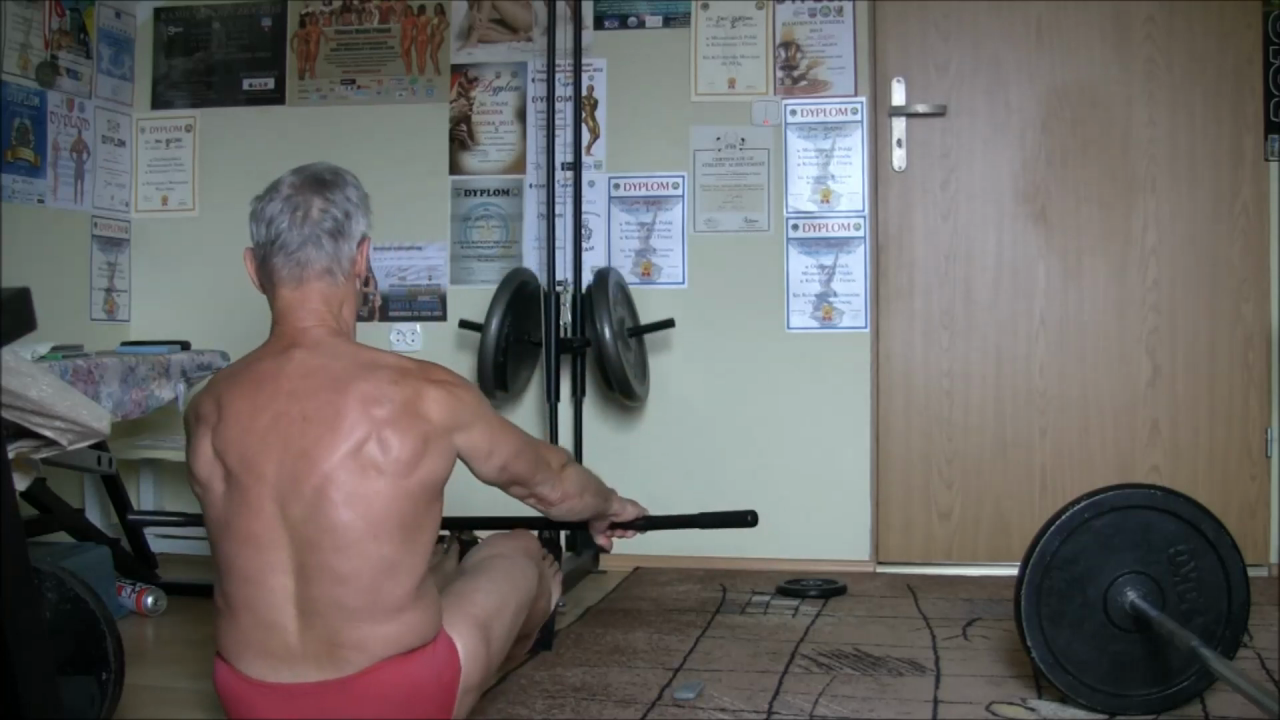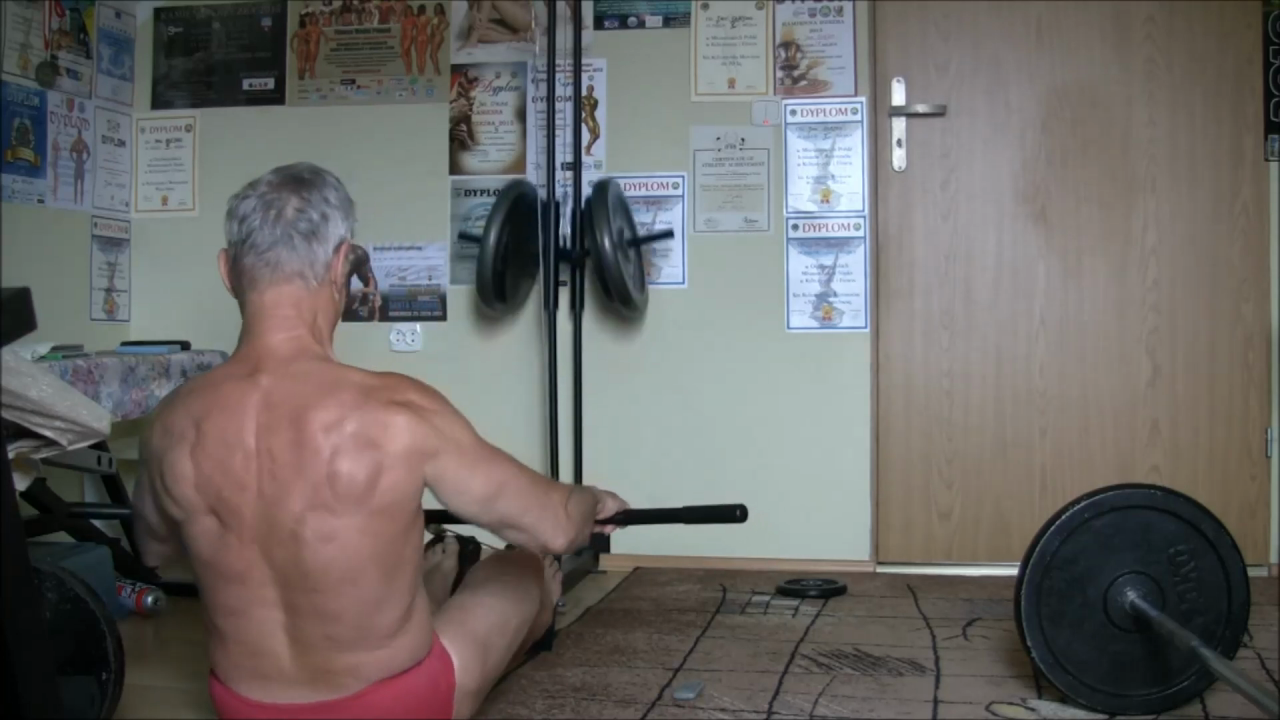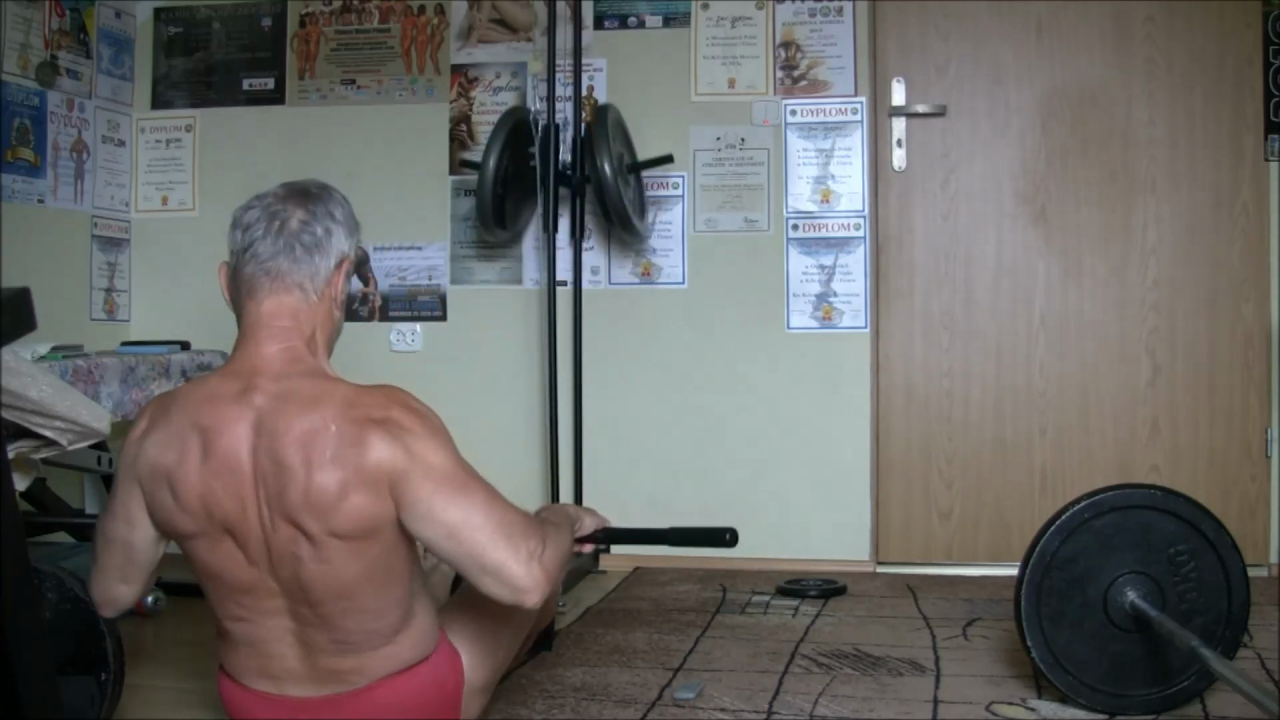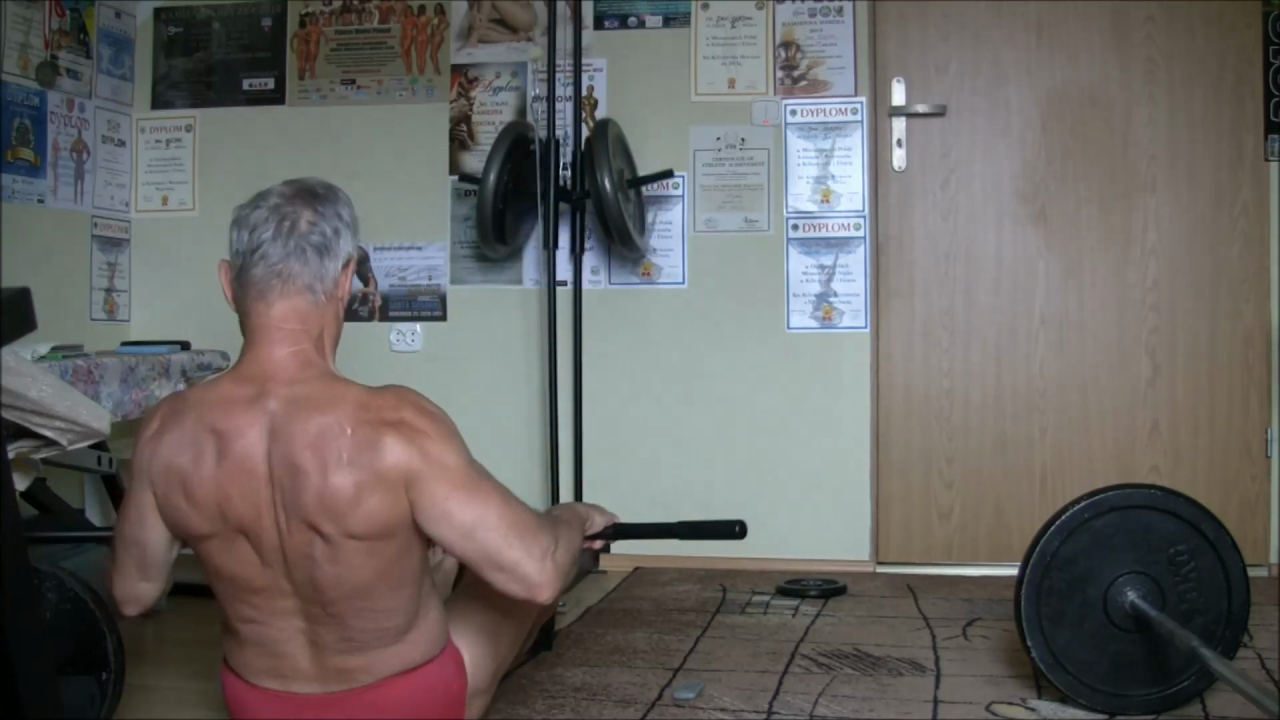
dt=0.3s
person 1, frame 1
left shoulder: (209, 408)
right shoulder: (423, 394)
right elbow: (548, 480)
right wrist: (608, 506)
right knee: (518, 552)
right ankle: (507, 650)
person 1, frame 2
left shoulder: (174, 423)
right shoulder: (395, 412)
left elbow: (156, 545)
right elbow: (554, 525)
right wrist: (591, 501)
right knee: (527, 572)
person 1, frame 3
left shoulder: (159, 430)
right shoulder: (381, 426)
left elbow: (111, 592)
right elbow: (527, 575)
right wrist: (566, 520)
right knee: (524, 583)
person 1, frame 4
left shoulder: (168, 433)
right shoulder: (391, 428)
left elbow: (133, 593)
right elbow: (537, 574)
right wrist: (574, 519)
right knee: (529, 565)
